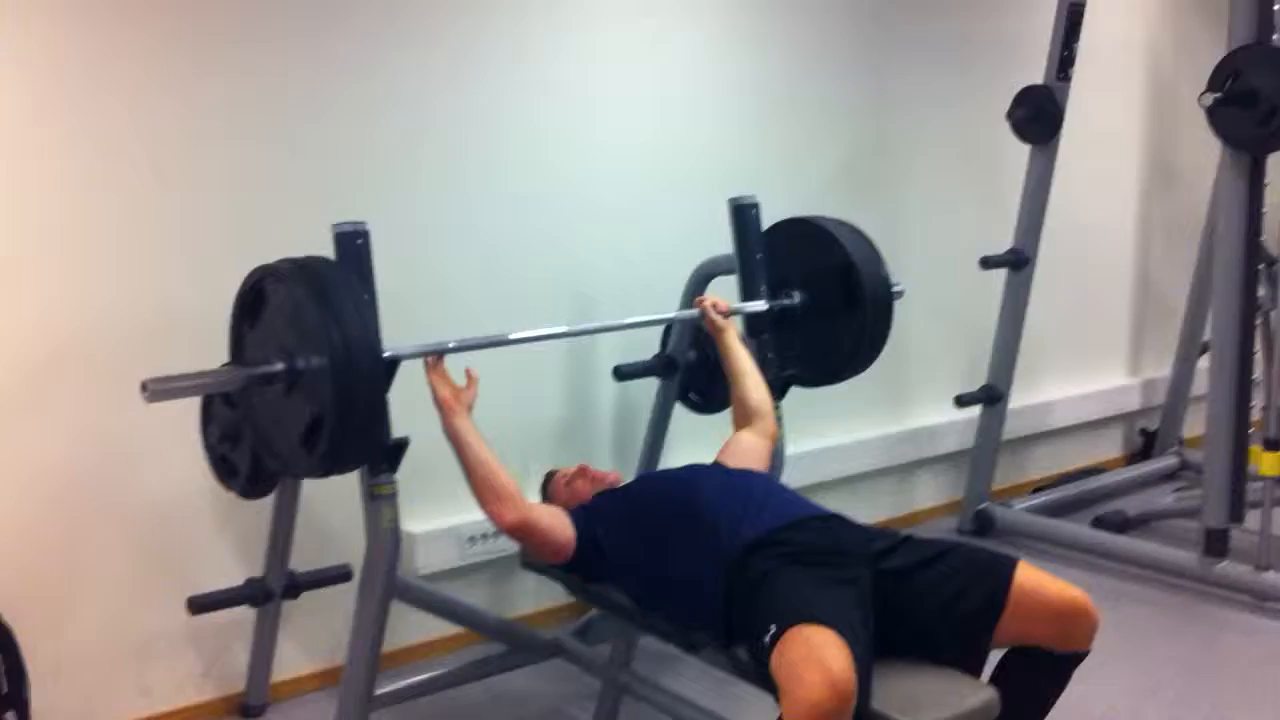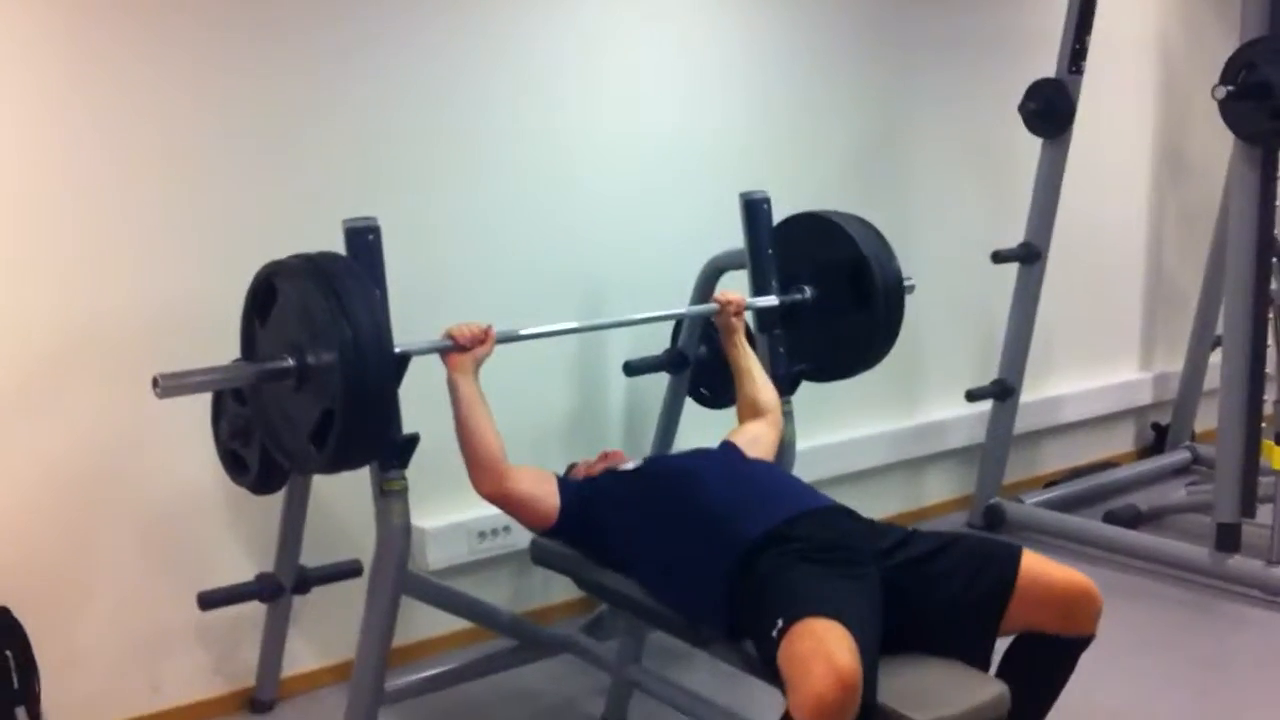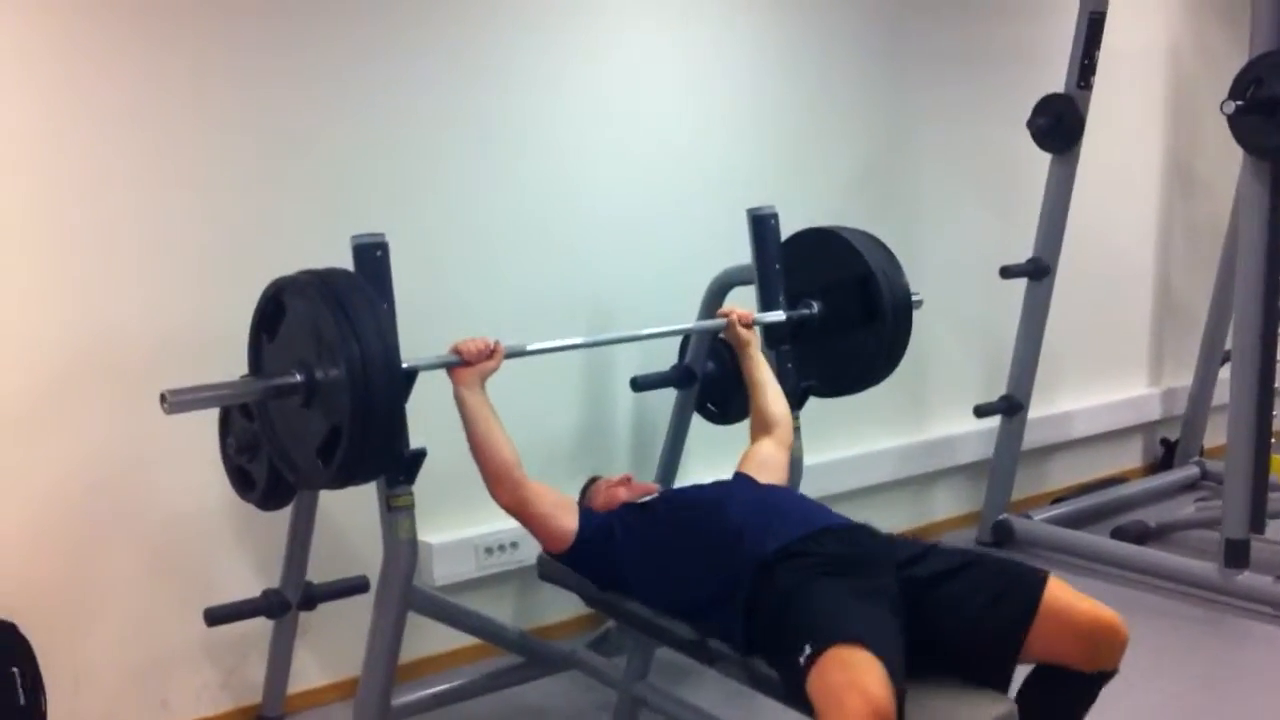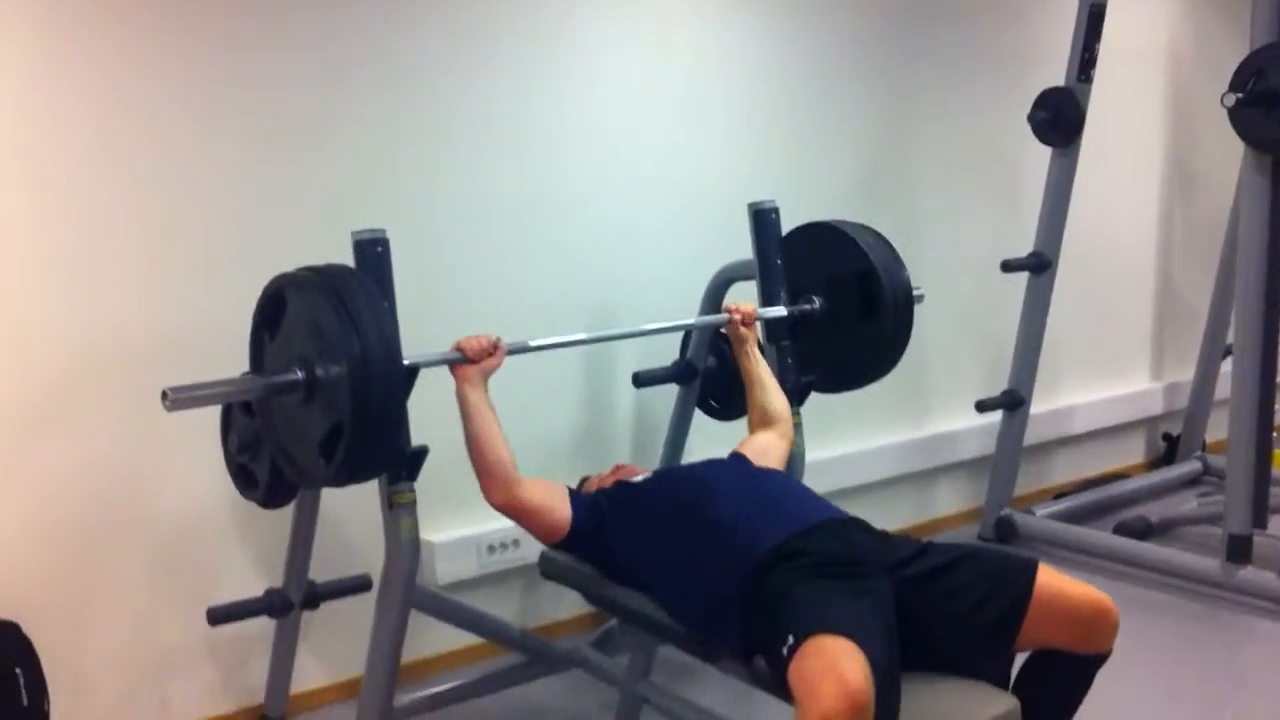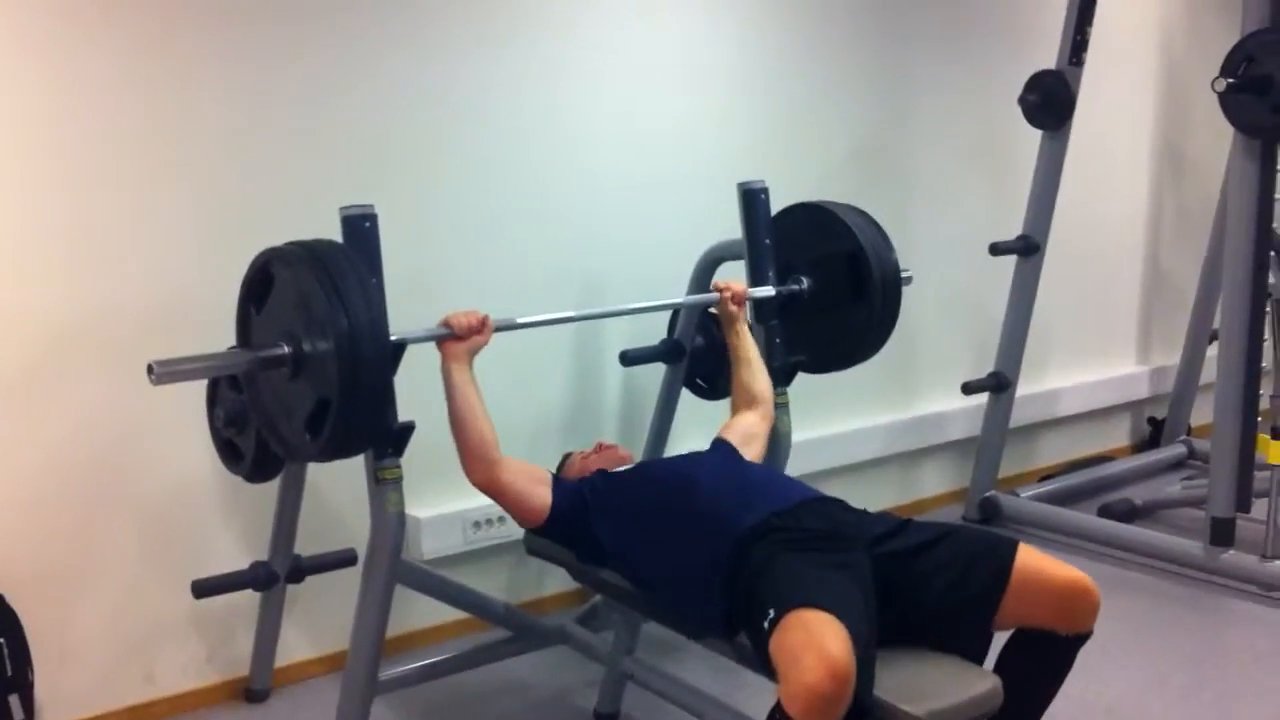
dt=1s
person 1, frame 1
left shoulder: (701, 483)
right shoulder: (591, 530)
left elbow: (759, 427)
right elbow: (513, 513)
left wrist: (725, 337)
right wrist: (456, 415)
left hip: (849, 543)
right hip: (767, 573)
left knee: (1070, 617)
person 1, frame 2
left shoulder: (714, 465)
right shoulder: (590, 504)
left elbow: (766, 420)
right elbow: (497, 481)
left wrist: (732, 337)
right wrist: (462, 372)
left hip: (854, 536)
right hip: (773, 566)
left knee: (1074, 601)
person 1, frame 3
left shoulder: (726, 497)
right shoulder: (604, 537)
left elbow: (776, 435)
right elbow: (514, 491)
left wrist: (748, 348)
right wrist: (469, 387)
left hip: (873, 552)
right hip: (792, 584)
left knee: (1099, 634)
person 1, frame 4
left shoulder: (726, 476)
right shoulder: (602, 518)
left elbow: (776, 430)
right elbow: (508, 490)
left wrist: (744, 345)
right wrist: (472, 384)
left hip: (867, 548)
right hip: (784, 580)
left knee: (1091, 618)
person 1, frame 5
left shoulder: (706, 463)
right shoulder: (583, 502)
left elbow: (756, 410)
right elbow: (489, 471)
left wrist: (735, 324)
right wrist: (457, 361)
left hip: (849, 528)
right hip: (765, 557)
left knee: (1073, 599)
